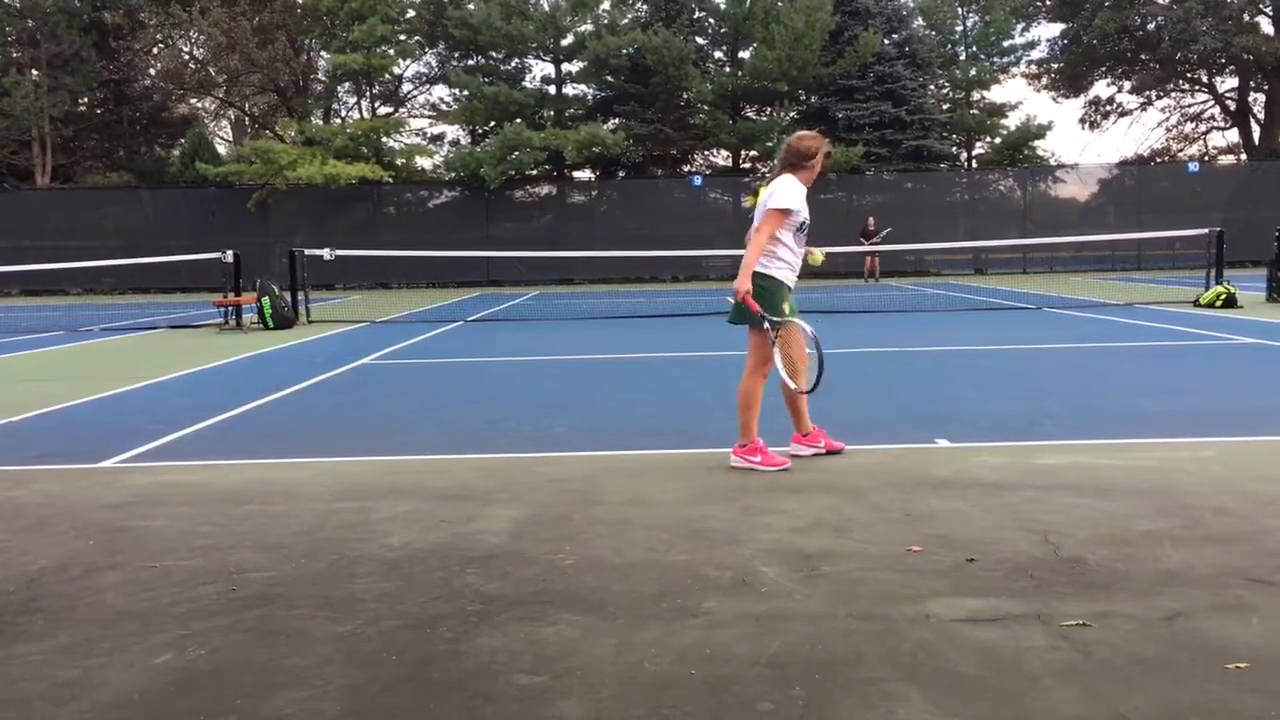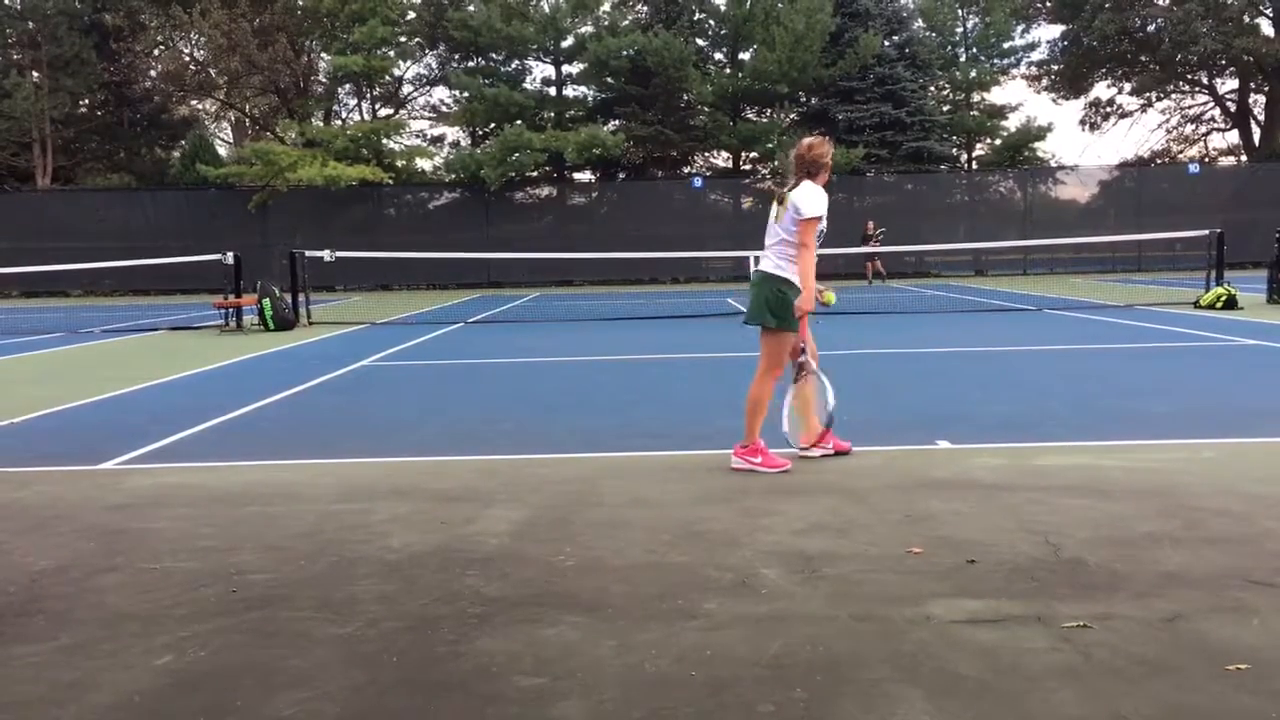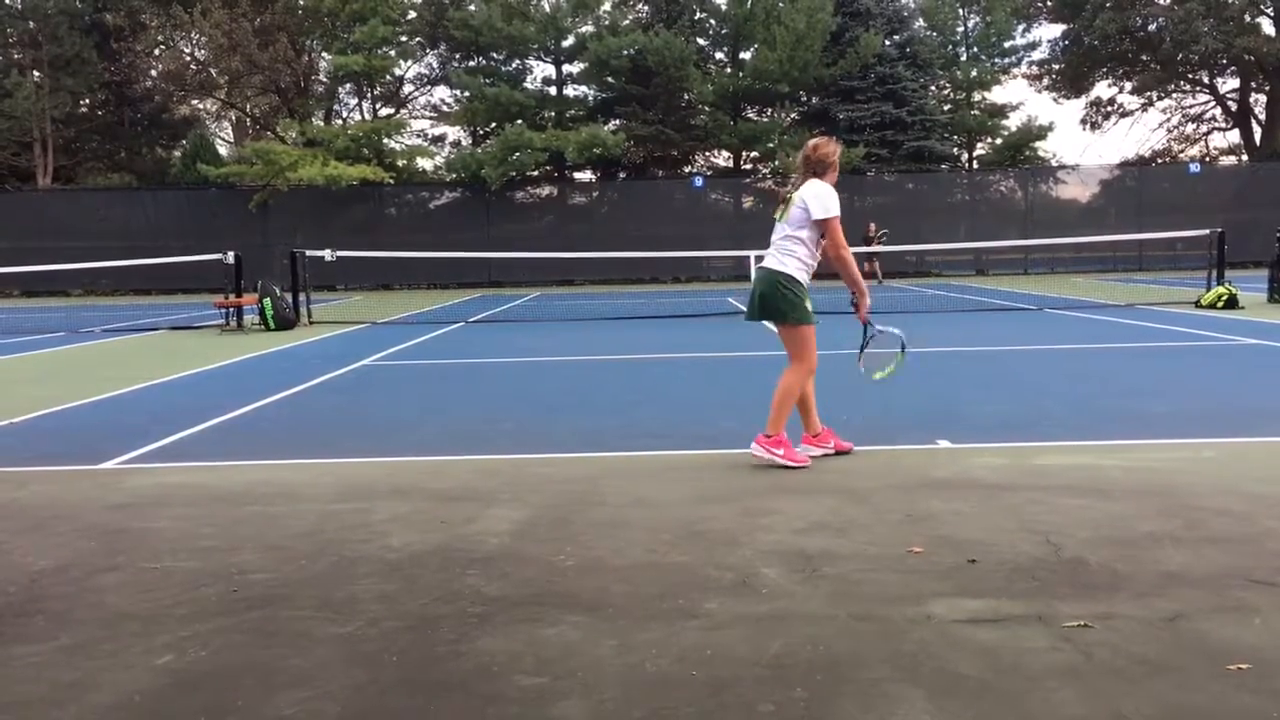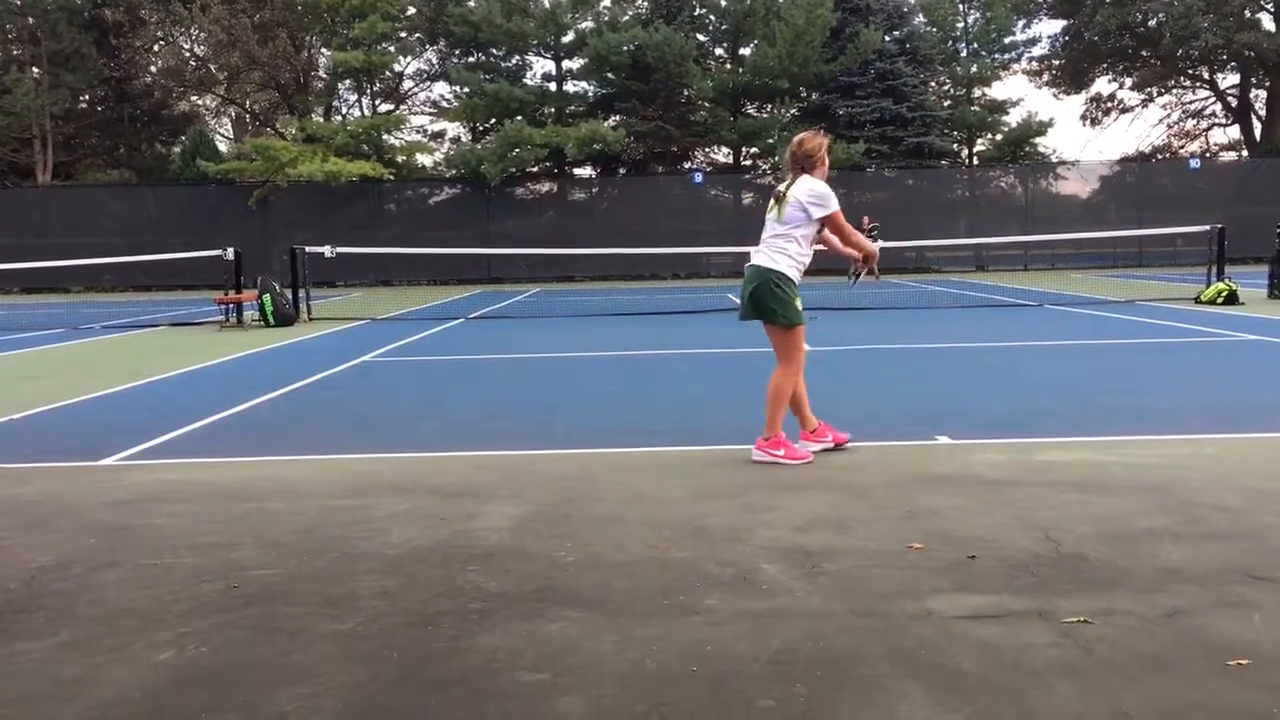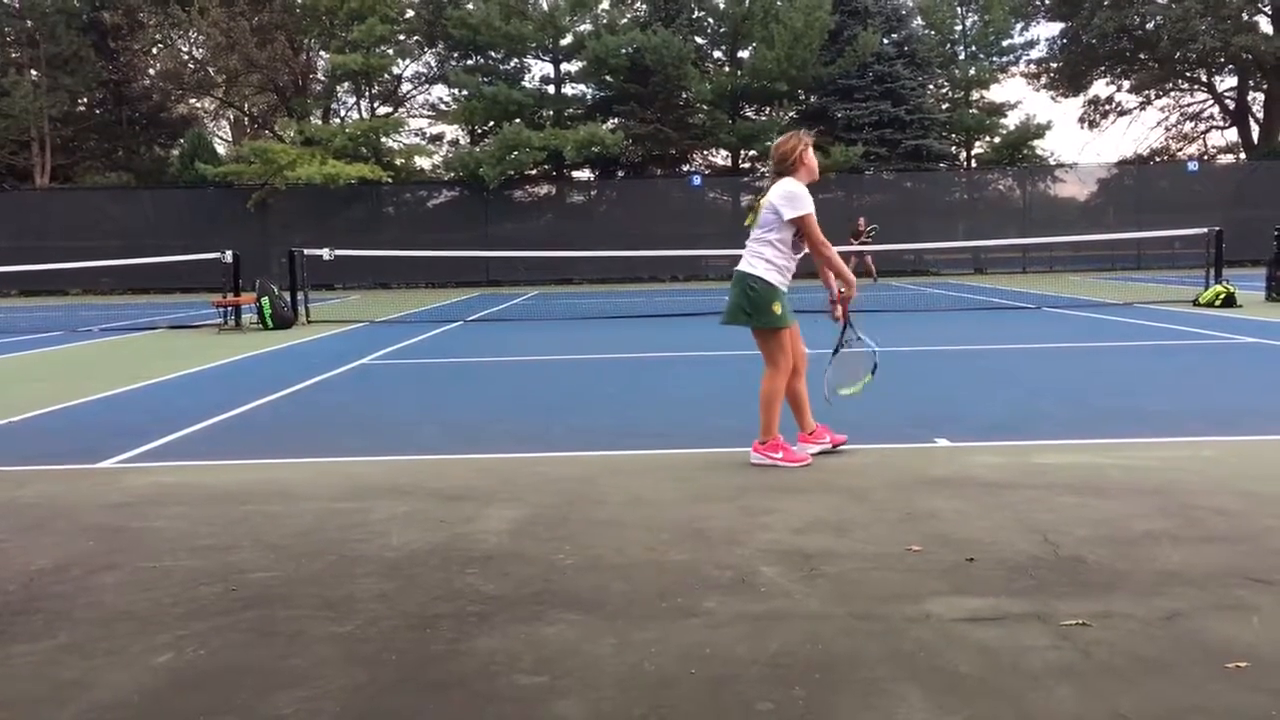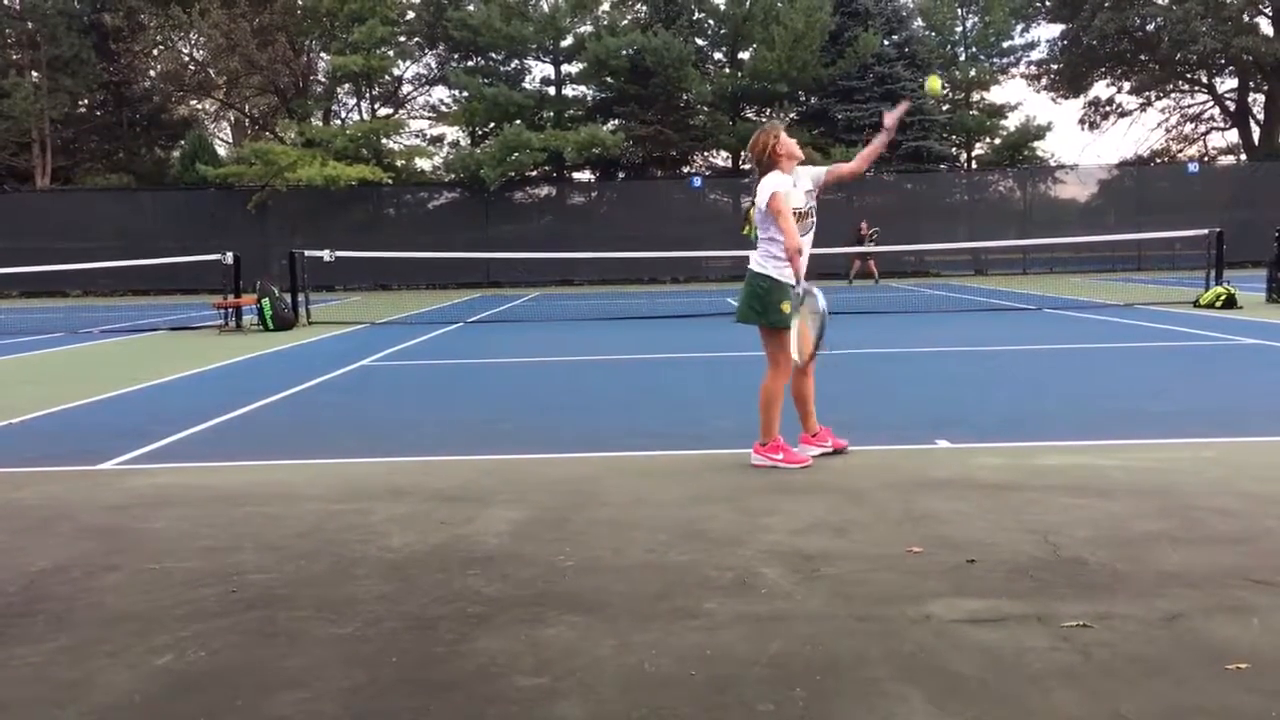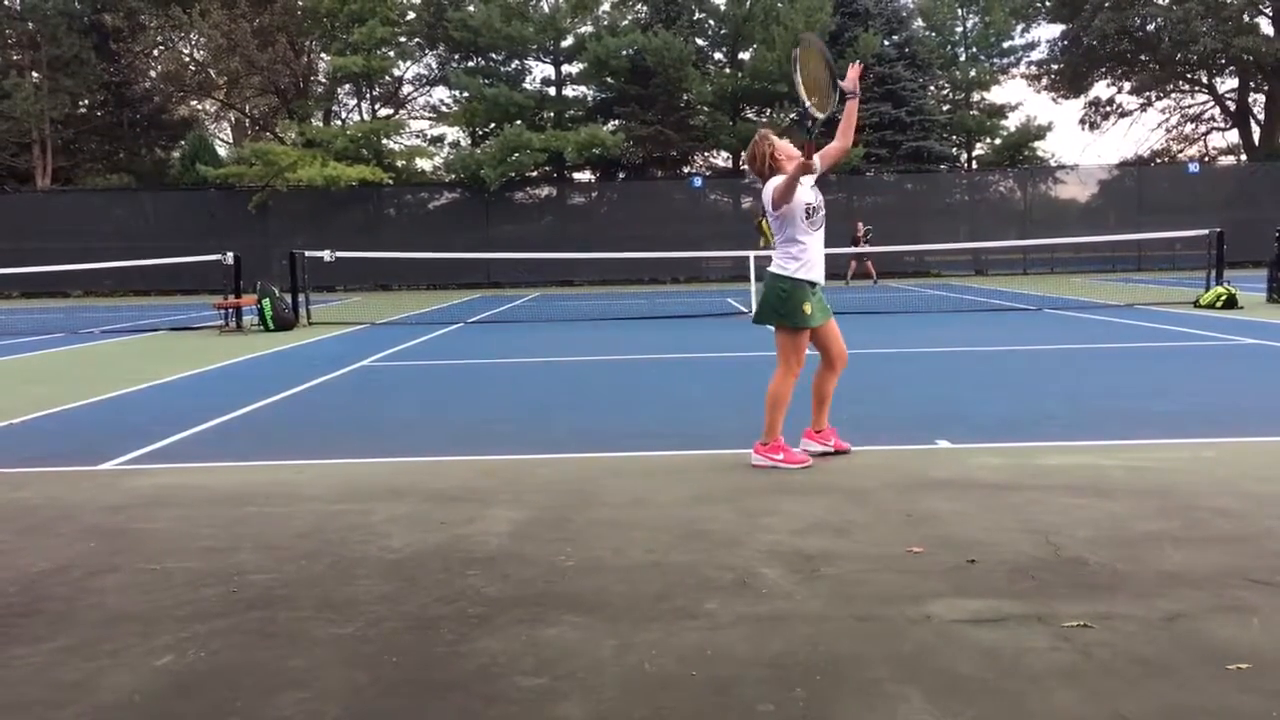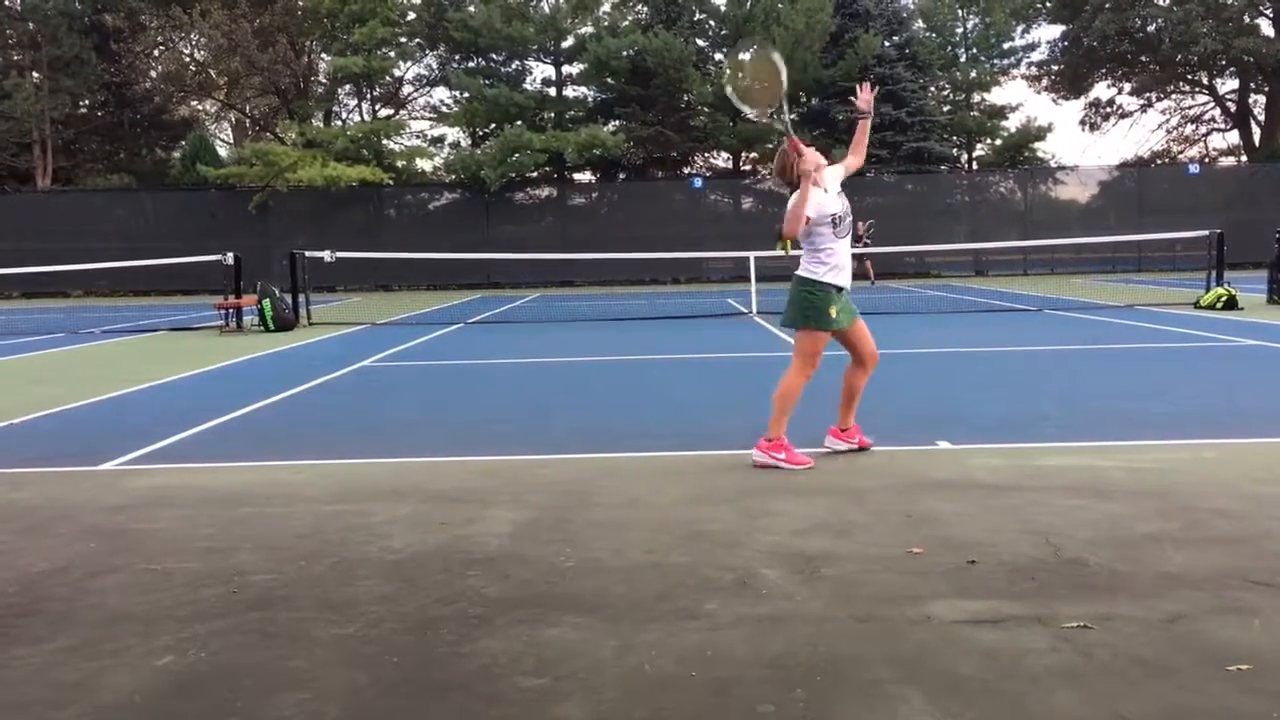
dt=0.3s
person 1, frame 1
left shoulder: (787, 186)
right shoulder: (789, 187)
left elbow: (763, 237)
right elbow: (761, 232)
left wrist: (802, 251)
right wrist: (745, 275)
left hip: (777, 284)
right hip: (768, 283)
right knee: (760, 366)
left ankle: (805, 436)
right ankle: (746, 448)
person 1, frame 2
left shoulder: (791, 193)
right shoulder: (813, 194)
right elbow: (805, 247)
left wrist: (807, 286)
right wrist: (807, 292)
left hip: (777, 283)
right hip: (779, 285)
right knee: (770, 370)
left ankle: (815, 437)
right ankle: (748, 449)
person 1, frame 3
left shoulder: (802, 191)
right shoulder: (823, 192)
left elbow: (823, 247)
right elbow: (838, 249)
left wrist: (852, 284)
right wrist: (862, 290)
left hip: (776, 278)
right hip: (784, 281)
left knee: (805, 363)
right knee: (802, 364)
left ankle: (815, 436)
right ankle: (771, 439)
person 1, frame 4
left shoulder: (793, 188)
right shoulder: (816, 189)
left elbow: (823, 233)
right elbow: (846, 234)
left wrist: (855, 254)
right wrist: (871, 252)
left hip: (766, 276)
right hip: (775, 279)
left knee: (794, 361)
right knee: (790, 363)
left ankle: (812, 431)
right ankle: (770, 442)
person 1, frame 5
left shoulder: (790, 192)
right shoulder: (793, 191)
left elbow: (812, 248)
right elbow: (819, 244)
left wrist: (834, 291)
right wrist: (848, 278)
left hip: (768, 286)
right hip: (759, 284)
left knee: (797, 362)
right knee: (780, 366)
left ankle: (810, 433)
right ankle: (767, 444)
person 1, frame 6
left shoulder: (803, 176)
right shoulder: (774, 182)
left elbow: (854, 167)
right elbow: (782, 218)
left wrist: (886, 130)
right wrist: (792, 246)
left hip: (790, 283)
right hip: (771, 283)
left knee: (804, 362)
right knee: (782, 366)
left ankle: (814, 435)
right ankle: (767, 447)
person 1, frame 7
left shoulder: (803, 171)
right shoulder: (777, 185)
left elbow: (843, 143)
right elbow: (785, 194)
left wrist: (852, 96)
right wrist: (797, 175)
left hip: (810, 285)
right hip: (790, 284)
left knee: (836, 357)
right knee: (790, 367)
left ankle: (818, 432)
right ankle: (768, 446)
person 1, frame 8
left shoulder: (830, 180)
right shoulder: (807, 195)
left elbow: (856, 159)
right elbow: (791, 231)
left wrist: (865, 113)
right wrist: (798, 194)
left hip: (837, 290)
right hip: (818, 288)
left knee: (866, 357)
right knee: (803, 368)
left ankle: (843, 430)
right ankle: (771, 445)
